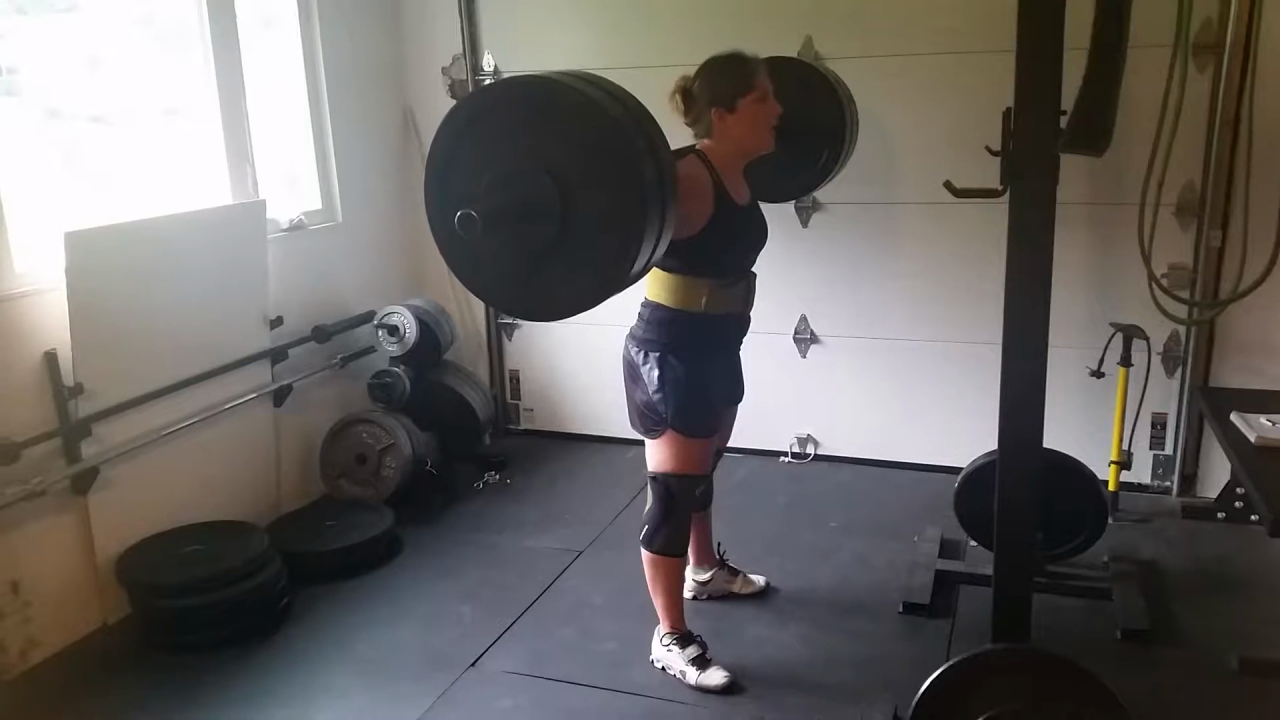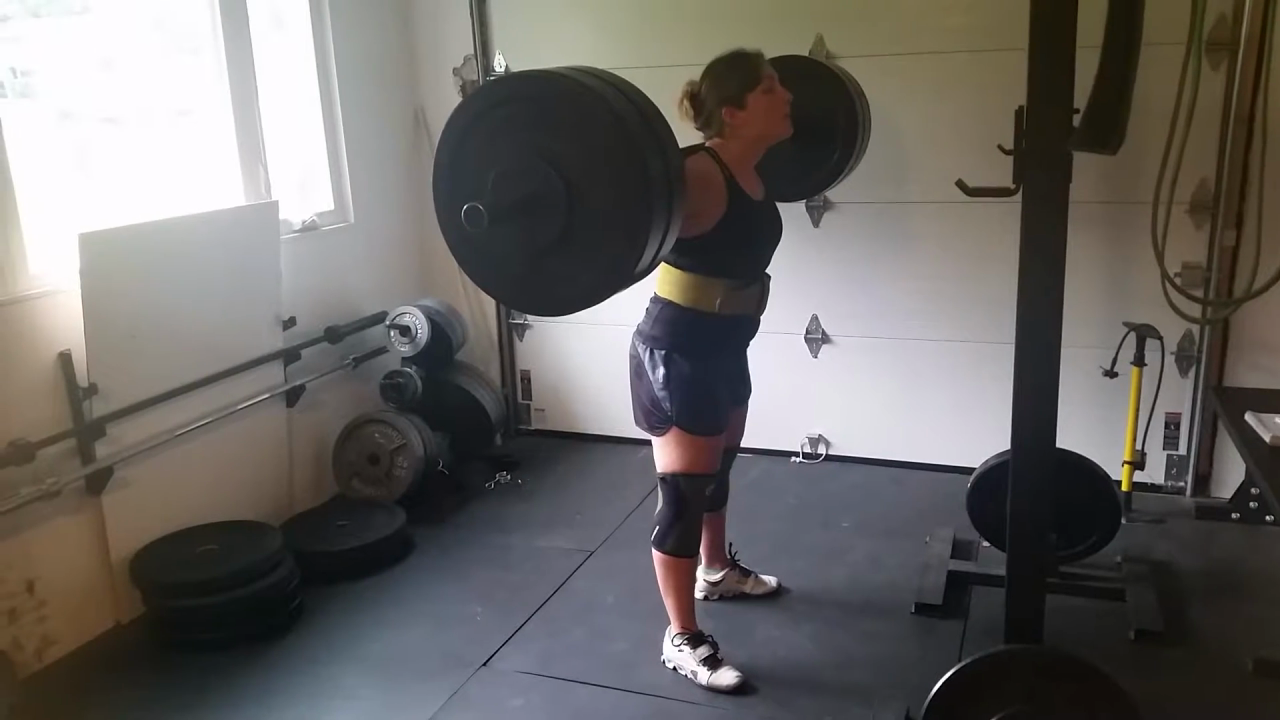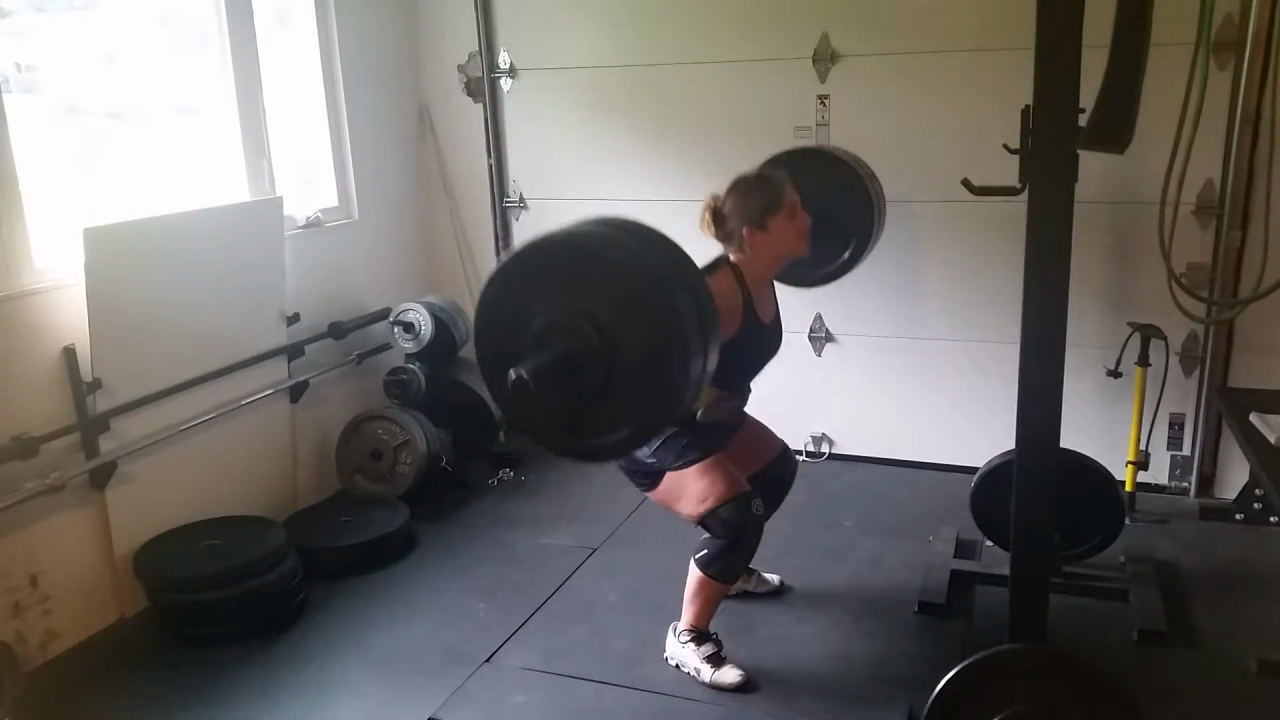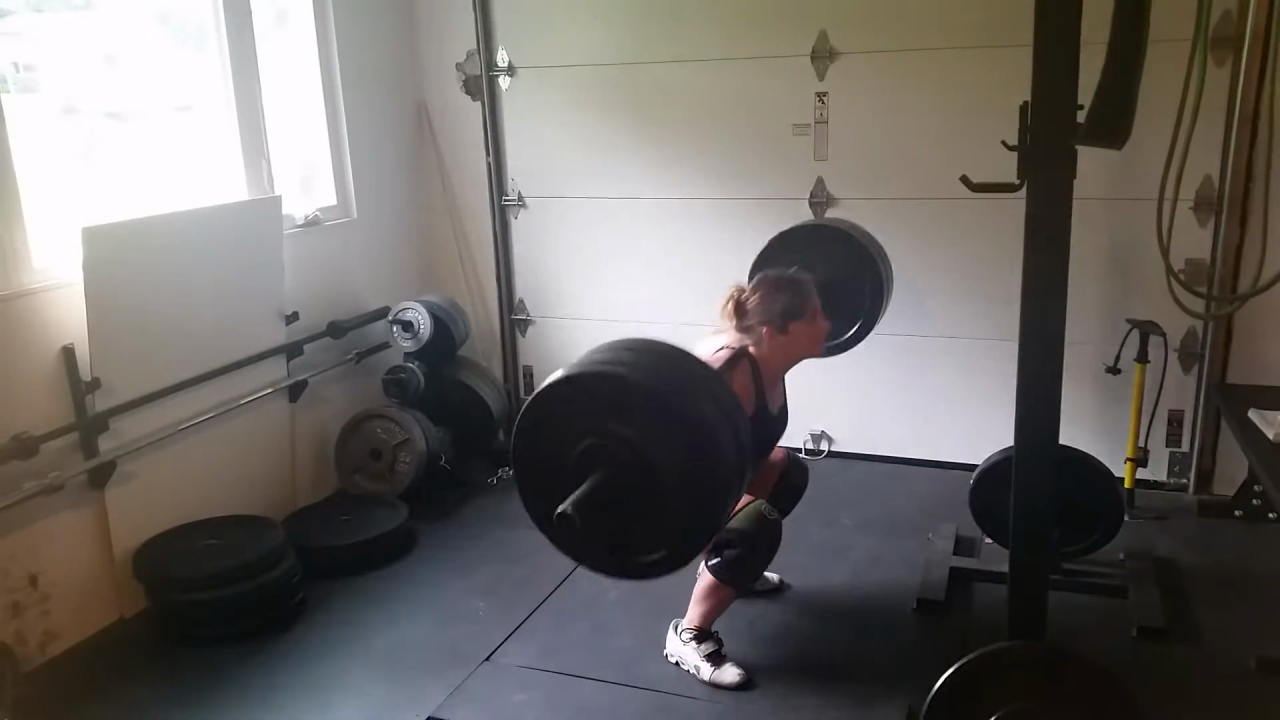
dt=0.7s
person 1, frame 1
left shoulder: (733, 174)
right shoulder: (685, 180)
left wrist: (770, 142)
left hip: (716, 348)
right hip: (670, 354)
left knee: (703, 471)
right knee: (674, 493)
left ankle: (706, 569)
right ankle: (671, 639)
person 1, frame 2
left shoulder: (748, 171)
right shoulder: (699, 175)
left hip: (722, 347)
right hip: (675, 352)
left knee: (718, 468)
right knee: (685, 495)
left ankle: (718, 570)
right ankle: (682, 640)
person 1, frame 3
left shoulder: (760, 279)
right shoulder: (719, 292)
left hip: (708, 416)
right hip: (656, 431)
left knee: (777, 469)
right knee: (737, 518)
left ankle: (730, 570)
right ankle: (687, 638)
person 1, frame 4
left shoulder: (761, 354)
right shoulder: (730, 382)
left knee: (789, 473)
right knee: (755, 528)
left ankle: (730, 570)
right ankle: (689, 637)
